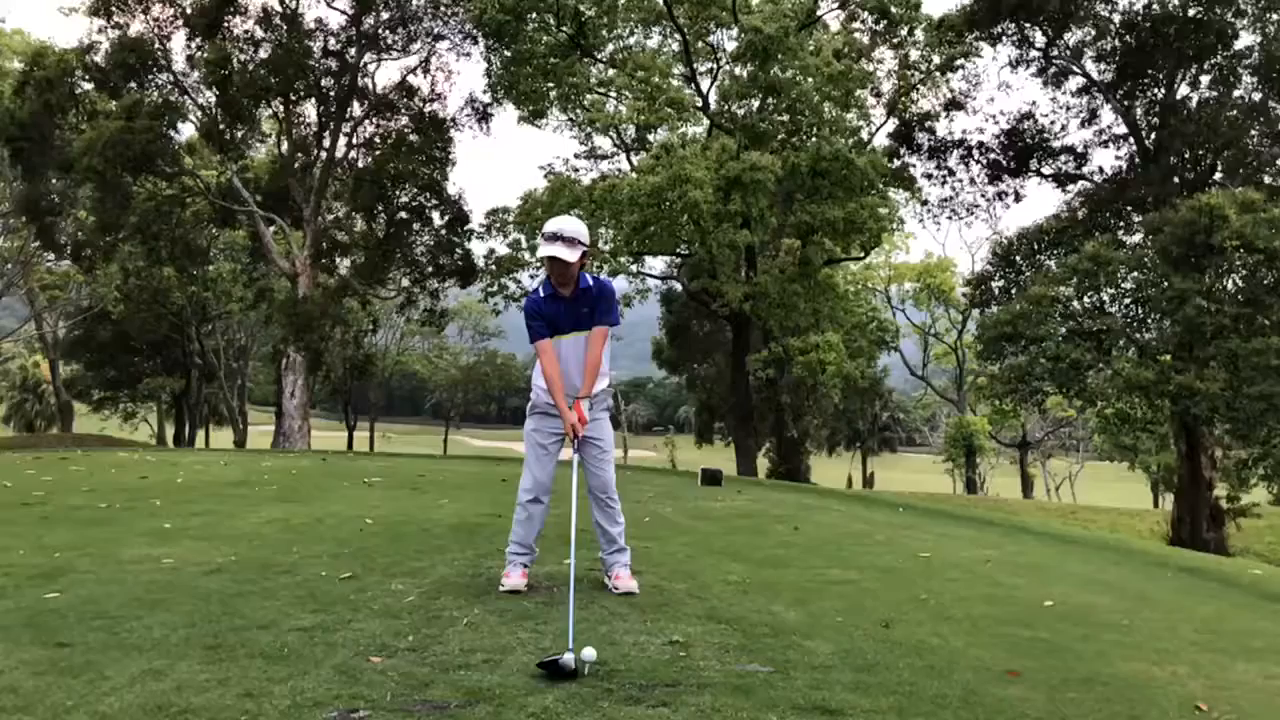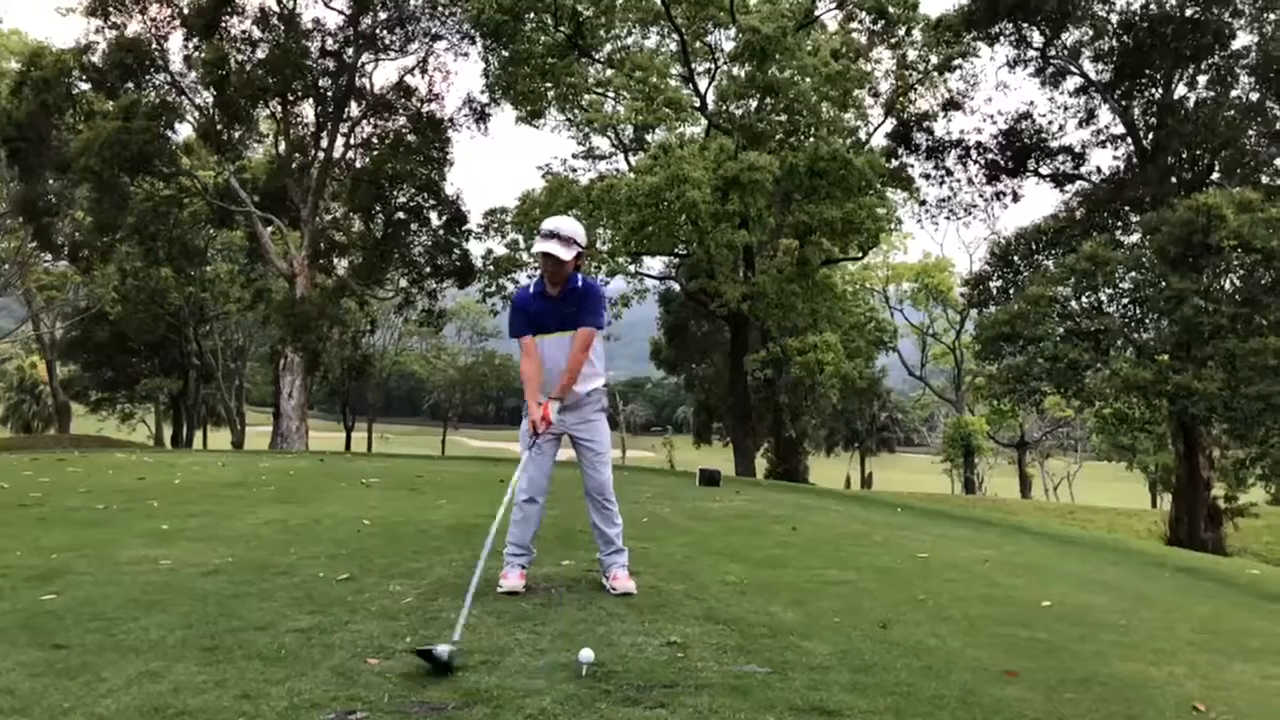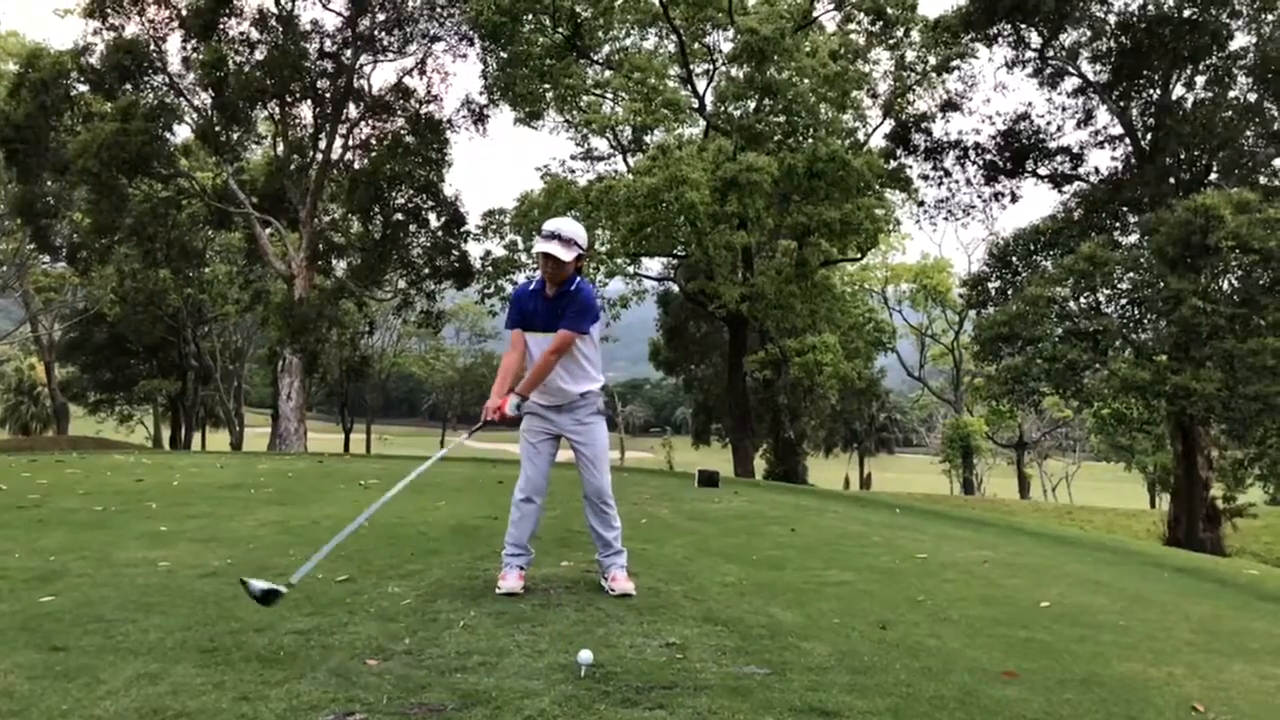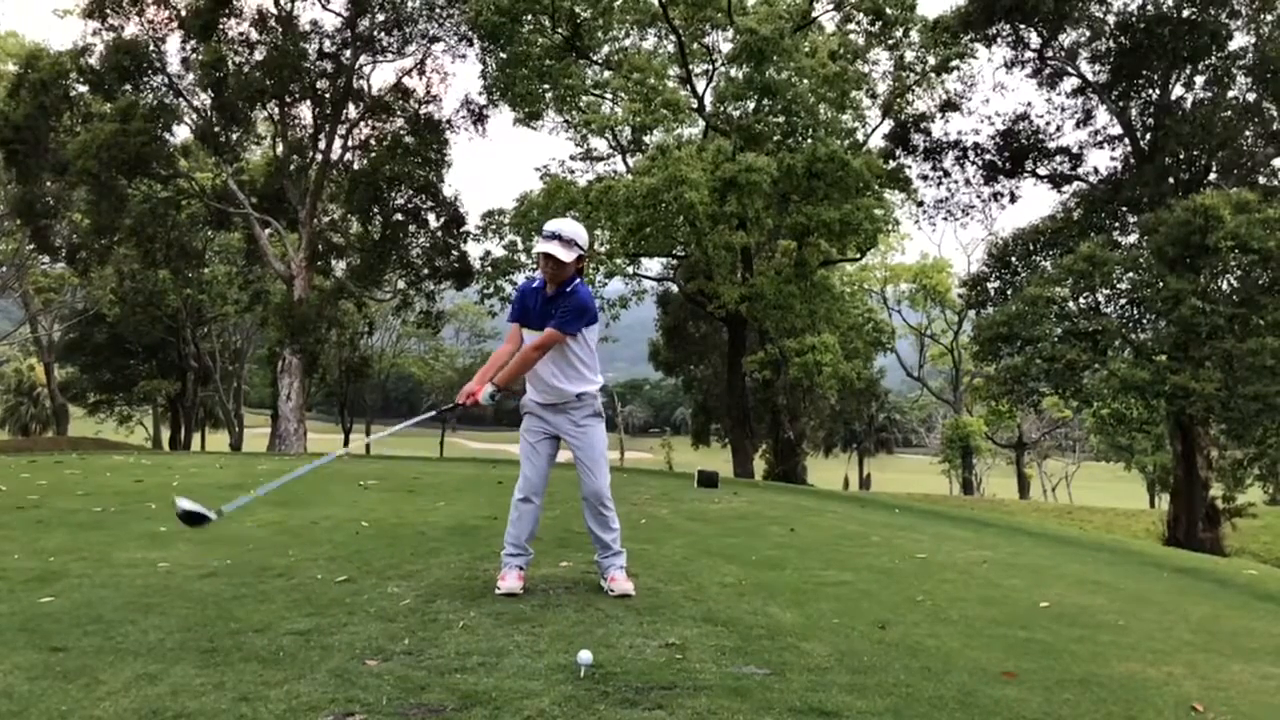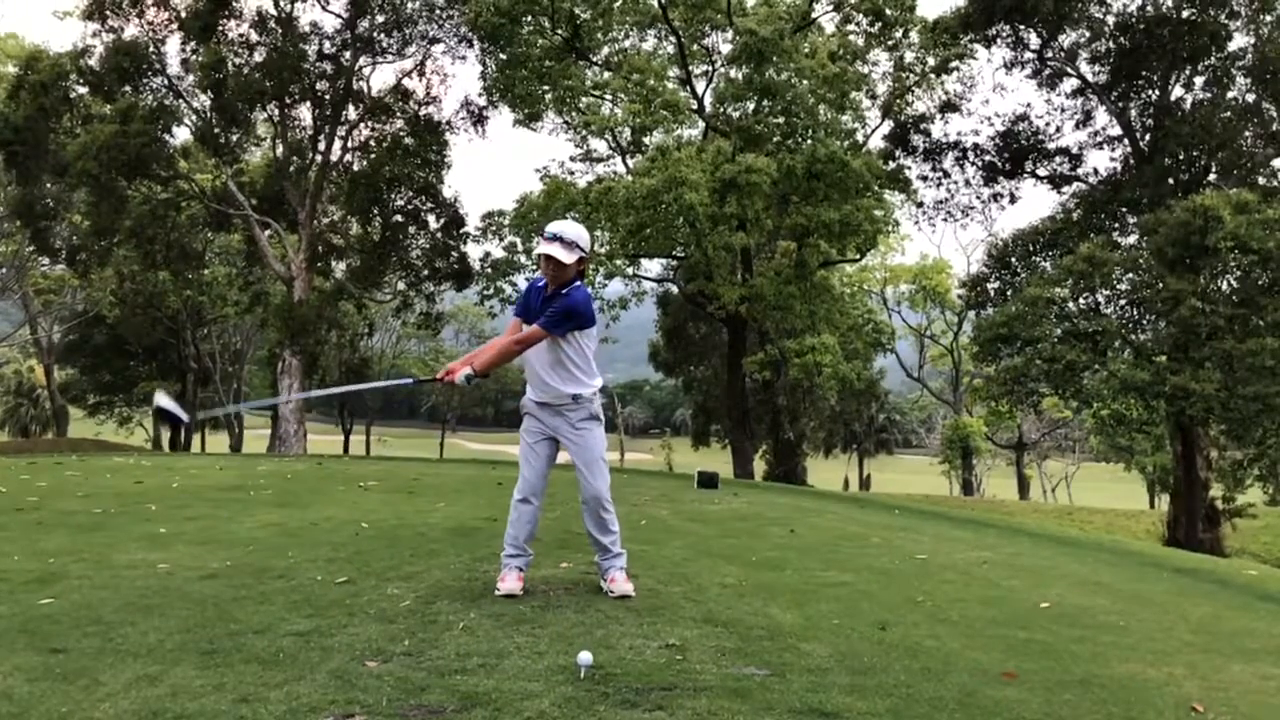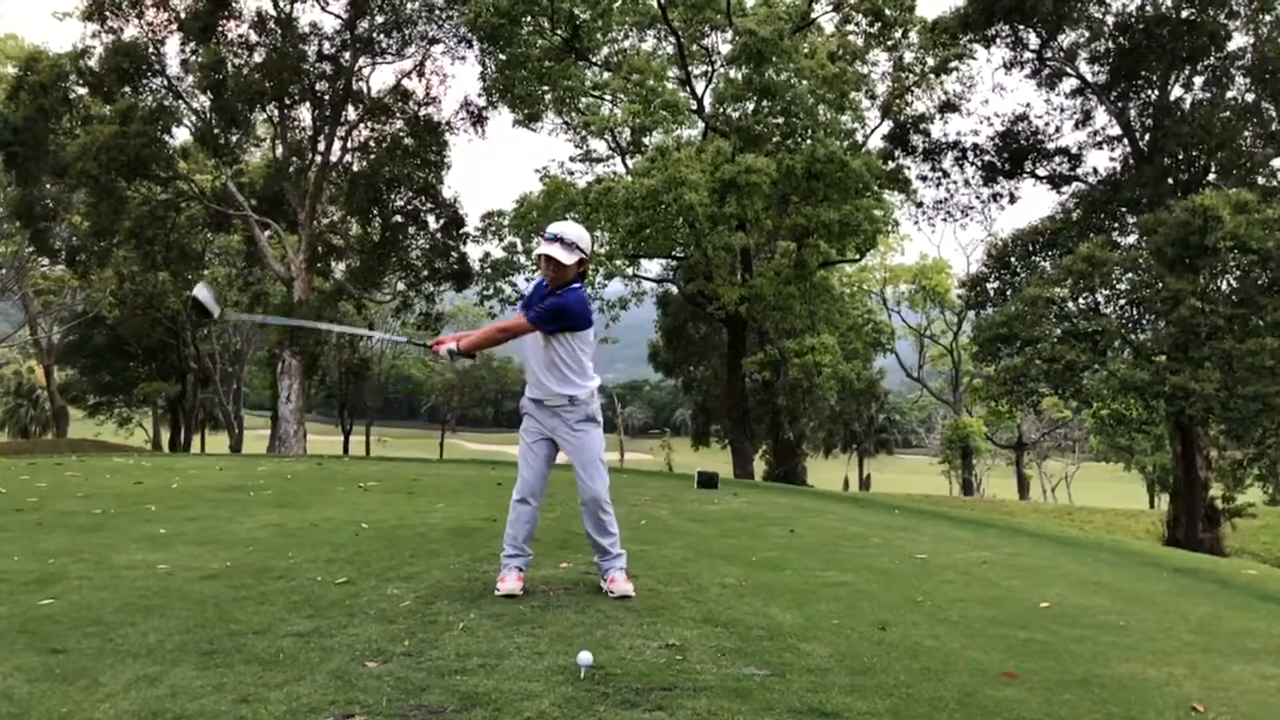
dt=0.4s
person 1, frame 1
left shoulder: (602, 291)
right shoulder: (535, 303)
left elbow: (595, 350)
right elbow: (548, 360)
left wrist: (583, 401)
right wrist: (565, 411)
left hip: (593, 403)
right hip: (546, 405)
left knee: (604, 486)
right knee: (534, 487)
left ankle: (617, 564)
right ankle: (518, 562)
person 1, frame 2
left shoulder: (590, 293)
right shoulder: (523, 300)
left elbow: (579, 352)
right elbow: (529, 358)
left wrist: (556, 403)
right wrist: (533, 406)
left hip: (586, 403)
right hip: (542, 404)
left knee: (600, 486)
right knee: (530, 487)
left ankle: (615, 565)
right ankle: (515, 563)
person 1, frame 3
left shoulder: (583, 297)
right shoulder: (522, 295)
left elbow: (553, 353)
right elbow: (515, 351)
left wrist: (516, 398)
right wrist: (497, 394)
left hip: (583, 405)
right hip: (539, 406)
left knee: (598, 488)
right knee: (529, 488)
left ankle: (613, 566)
right ankle: (514, 564)
person 1, frame 4
left shoulder: (580, 299)
right shoulder: (526, 291)
left elbow: (536, 350)
right elbow: (511, 345)
left wrist: (493, 387)
right wrist: (477, 379)
left hip: (581, 407)
right hip: (538, 406)
left knee: (596, 489)
right knee: (528, 488)
left ankle: (613, 566)
right ankle: (513, 564)
person 1, frame 5
left shoulder: (576, 301)
right shoulder: (534, 289)
left elbow: (520, 344)
right elbow: (507, 335)
left wrist: (472, 370)
right wrist: (464, 360)
left hip: (579, 409)
right hip: (538, 408)
left knee: (596, 491)
right knee: (527, 489)
left ankle: (612, 566)
right ankle: (513, 565)
person 1, frame 6
left shoulder: (571, 302)
right shoulder: (541, 288)
left elbow: (508, 331)
right elbow: (507, 326)
left wrist: (458, 347)
right wrist: (460, 337)
left hip: (577, 410)
right hip: (537, 408)
left knee: (594, 492)
right knee: (526, 489)
left ankle: (612, 567)
right ankle: (513, 565)
